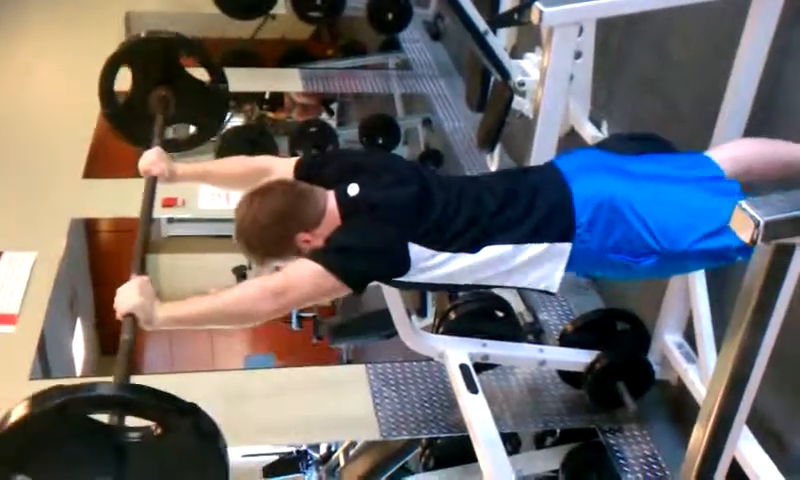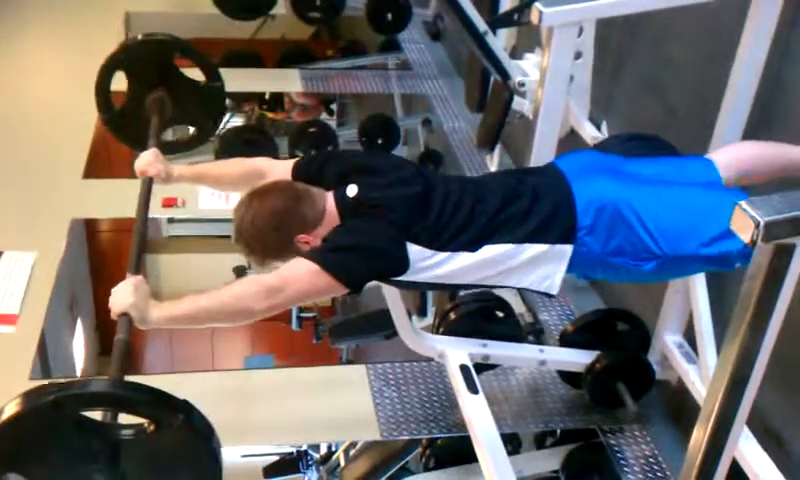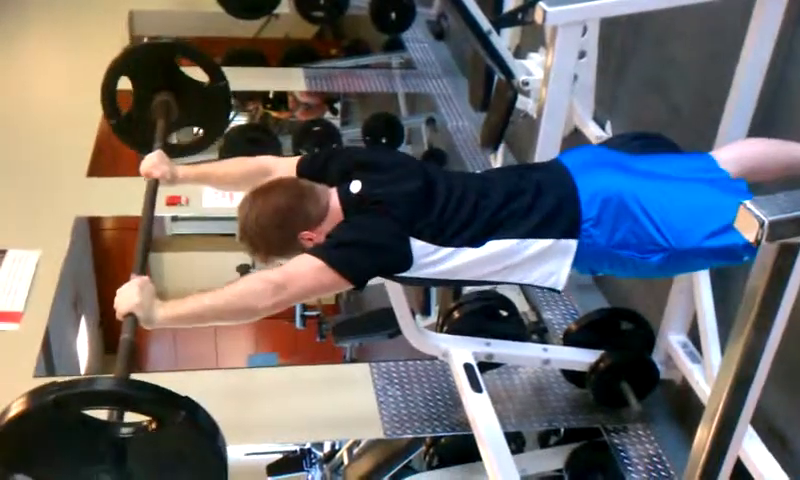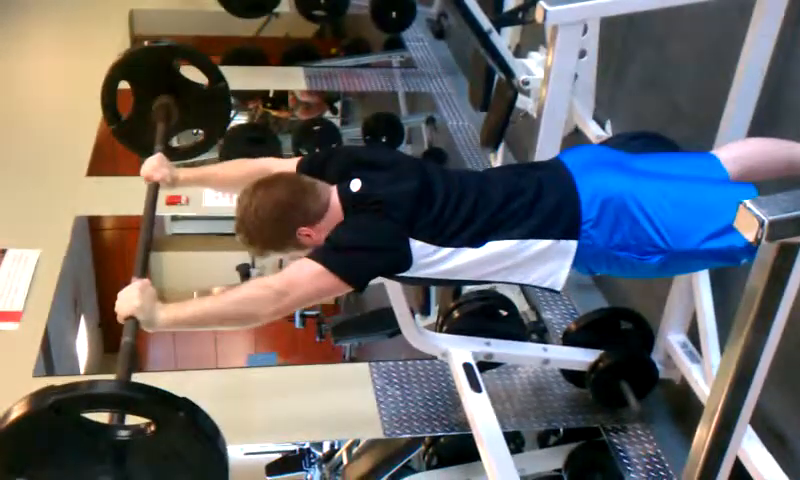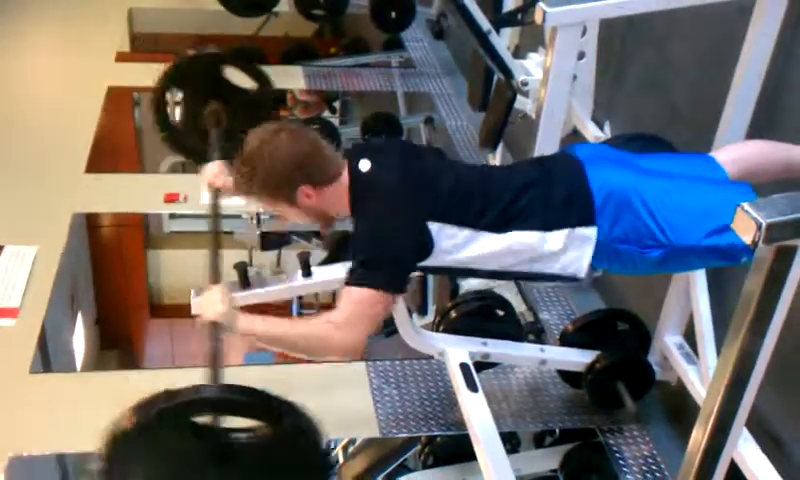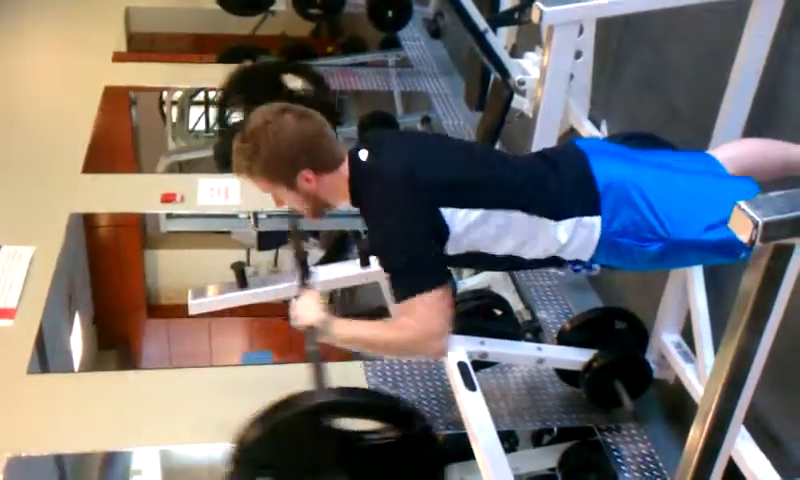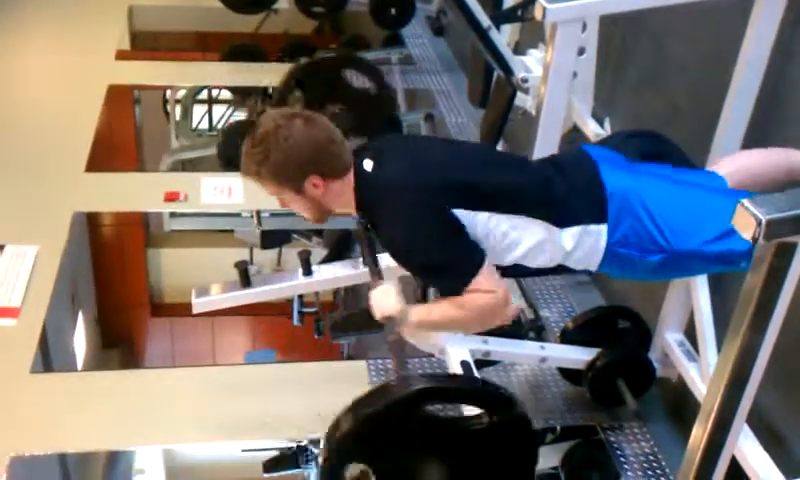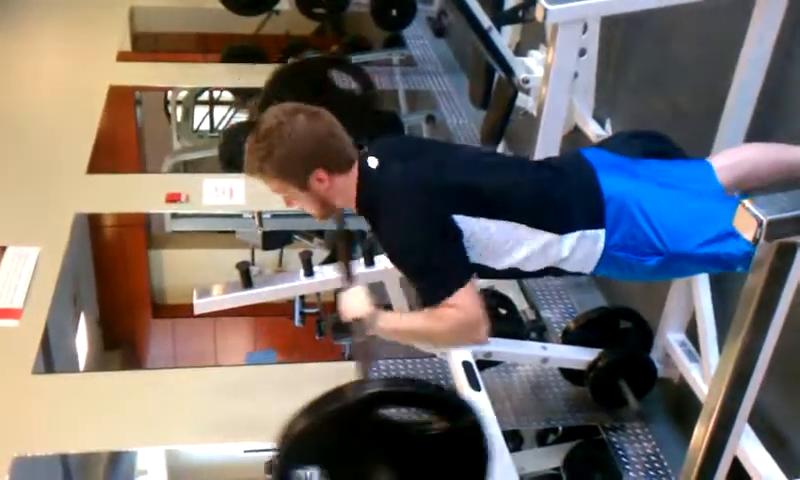
dt=0.2s
person 1, frame 1
left shoulder: (371, 237)
right shoulder: (347, 170)
left elbow: (276, 296)
right elbow: (267, 168)
left wrist: (157, 310)
right wrist: (178, 169)
left hip: (583, 228)
right hip: (567, 179)
left knee: (741, 221)
right knee: (715, 171)
person 1, frame 2
left shoulder: (370, 237)
right shoulder: (346, 171)
left elbow: (271, 294)
right elbow: (265, 170)
left wrist: (153, 311)
right wrist: (175, 171)
left hip: (583, 229)
right hip: (567, 180)
left knee: (743, 226)
right knee: (717, 174)
person 1, frame 3
left shoulder: (373, 233)
right shoulder: (350, 168)
left elbow: (274, 291)
right elbow: (268, 168)
left wrist: (157, 311)
right wrist: (179, 171)
left hip: (590, 225)
right hip: (574, 177)
right knee: (722, 171)
person 1, frame 4
left shoulder: (372, 231)
right shoulder: (344, 167)
left elbow: (268, 296)
right elbow: (270, 174)
left wrist: (156, 312)
right wrist: (182, 174)
left hip: (591, 223)
right hip: (573, 176)
left knee: (740, 223)
right knee: (720, 173)
person 1, frame 5
left shoulder: (387, 223)
right shoulder: (363, 159)
left elbow: (345, 336)
right elbow: (295, 169)
left wrist: (234, 319)
right wrist: (238, 177)
left hip: (596, 223)
right hip: (579, 174)
right knee: (719, 173)
person 1, frame 6
left shoulder: (396, 217)
right shoulder: (368, 150)
left elbow: (430, 338)
left wrist: (329, 327)
right wrist: (269, 160)
left hip: (600, 217)
right hip: (583, 169)
right knee: (717, 172)
person 1, frame 7
left shoulder: (409, 221)
right shoulder: (374, 156)
left elbow: (496, 306)
left wrist: (407, 313)
left hip: (605, 224)
right hip: (585, 174)
right knee: (716, 184)
person 1, frame 8
left shoulder: (408, 218)
right shoulder: (379, 154)
left elbow: (469, 326)
left wrist: (374, 319)
left hip: (605, 224)
right hip: (584, 177)
right knee: (717, 181)
